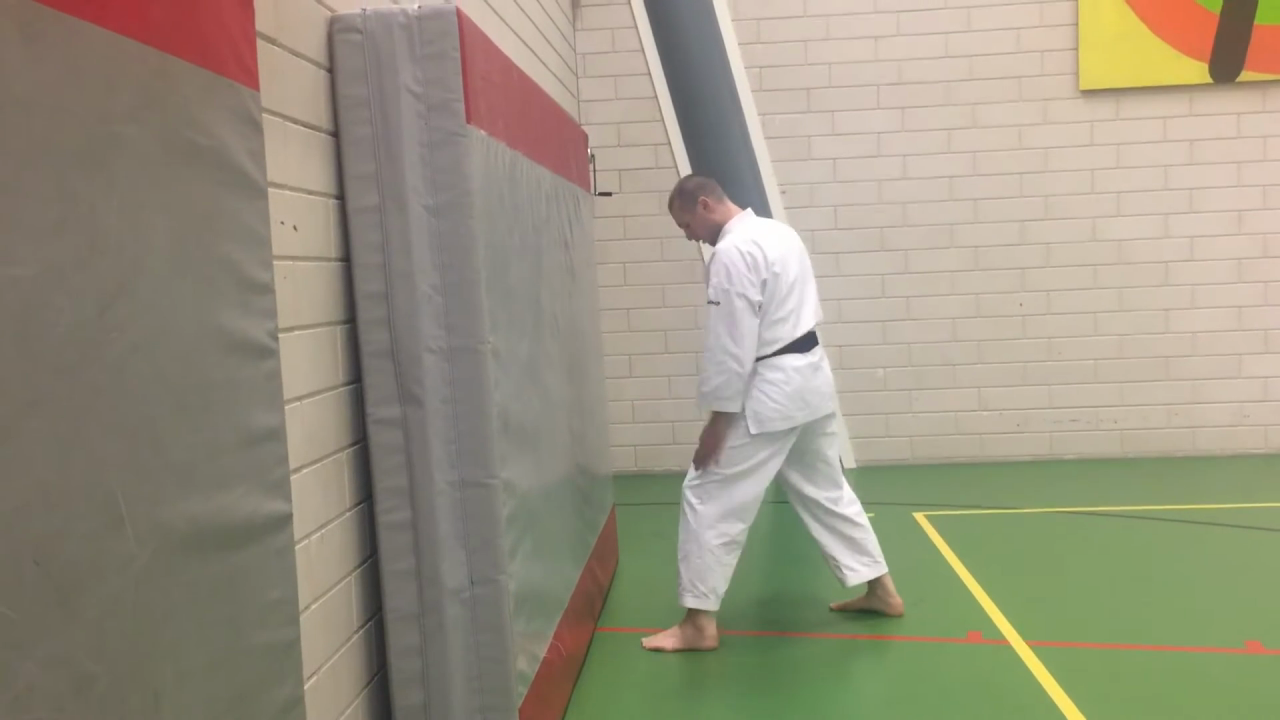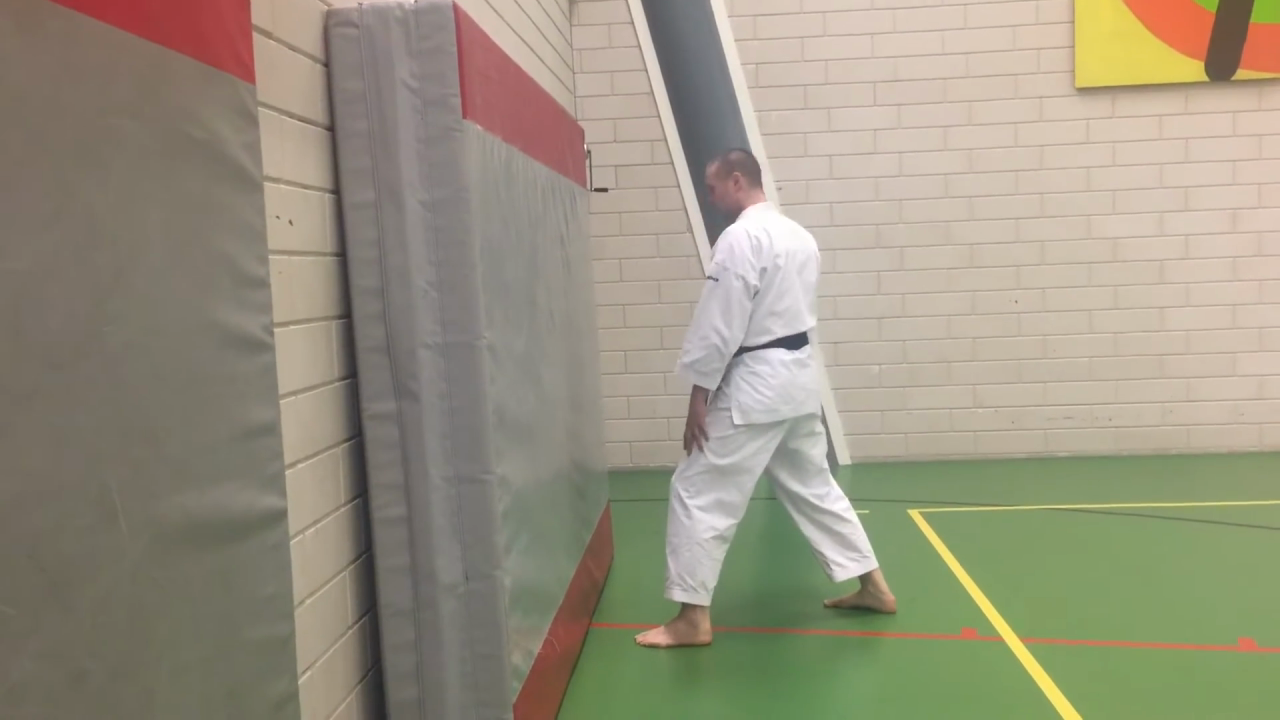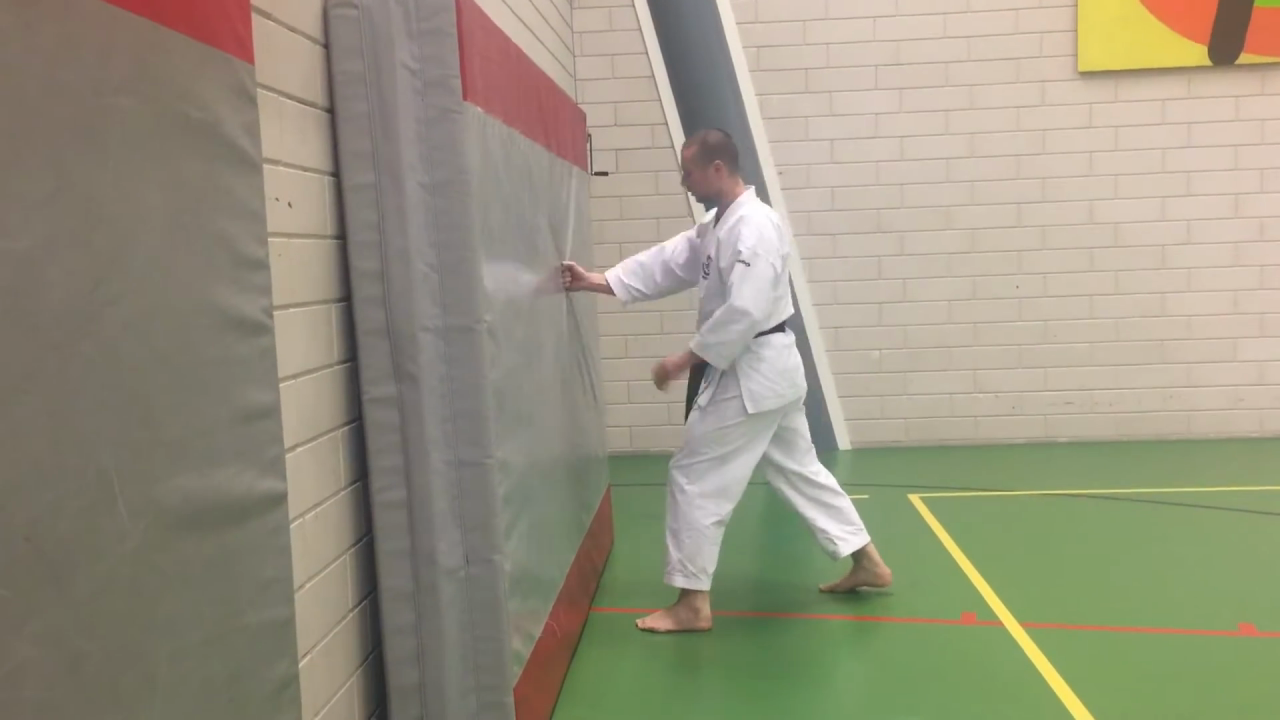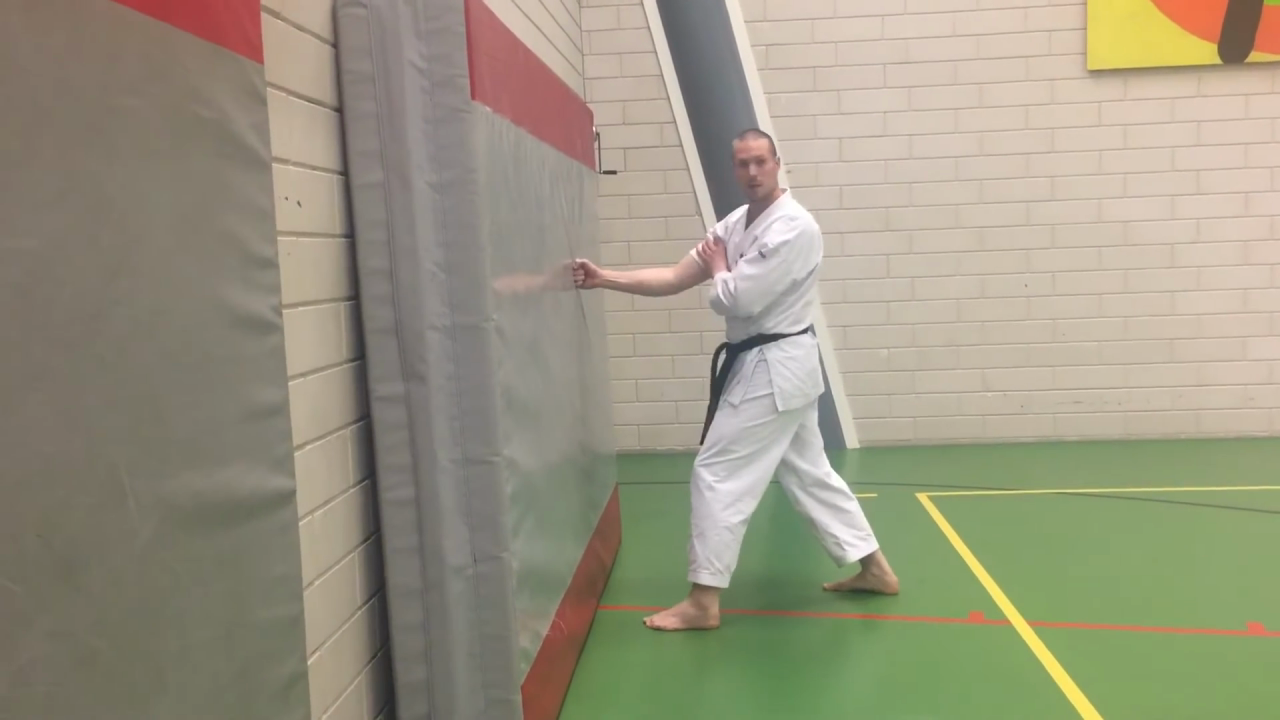
dt=1s
person 1, frame 1
left shoulder: (732, 254)
right shoulder: (780, 233)
left elbow: (730, 347)
left wrist: (717, 420)
left hip: (770, 389)
right hip: (811, 375)
left knee: (709, 496)
right knee: (825, 489)
left ankle: (699, 621)
right ankle: (880, 589)
person 1, frame 2
left shoulder: (740, 237)
right shoulder: (800, 236)
left elbow: (717, 325)
left wrist: (698, 395)
left hip: (755, 383)
right hip: (798, 375)
left knee: (699, 492)
right knee: (813, 485)
left ankle: (693, 617)
right ankle: (873, 586)
person 1, frame 3
left shoulder: (754, 224)
right shoulder: (717, 225)
left elbow: (745, 308)
right elbow: (666, 263)
left wrist: (688, 358)
right wrist: (595, 282)
left hip: (753, 371)
right hip: (774, 367)
left knee: (695, 477)
right knee: (800, 467)
left ankle: (692, 603)
right ankle: (866, 562)
person 1, frame 4
left shoulder: (793, 228)
right shoulder: (736, 224)
left elbow: (736, 299)
right elbow: (675, 278)
left wrist: (718, 268)
right wrist: (604, 278)
left hip: (772, 368)
right hip: (776, 366)
left knee: (717, 474)
right knee: (809, 472)
left ankle: (703, 601)
right ankle: (873, 568)
